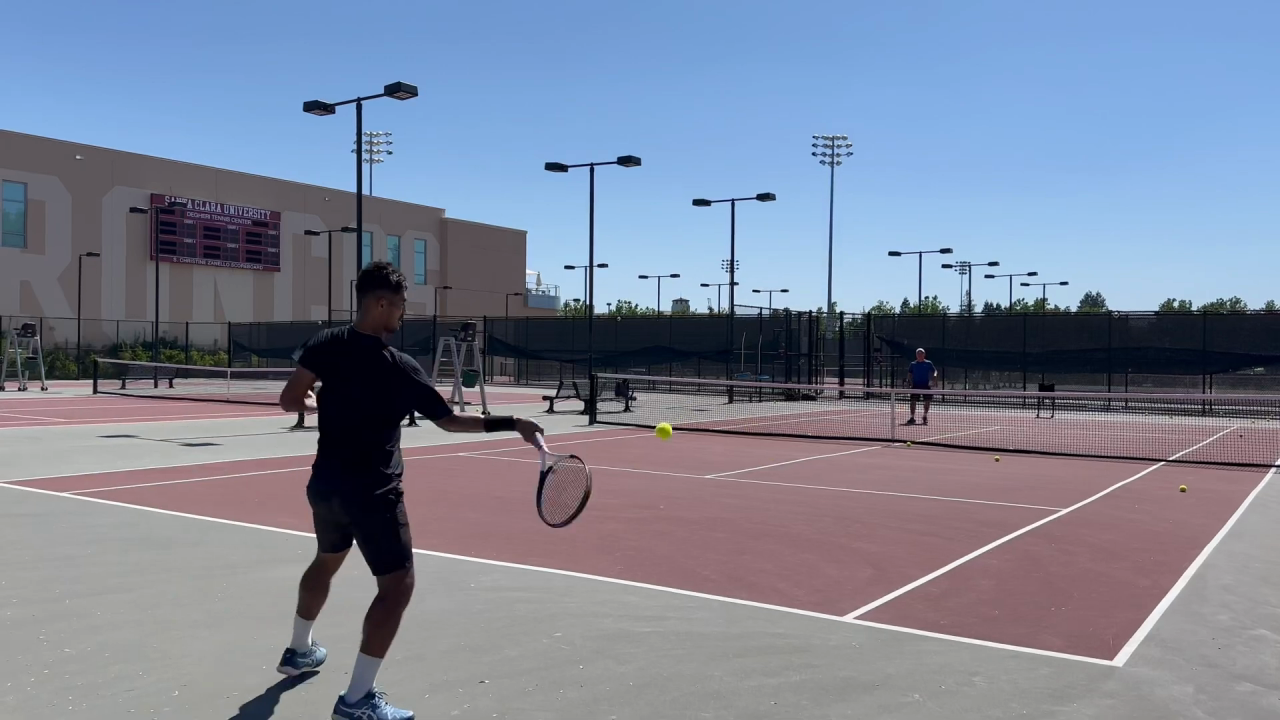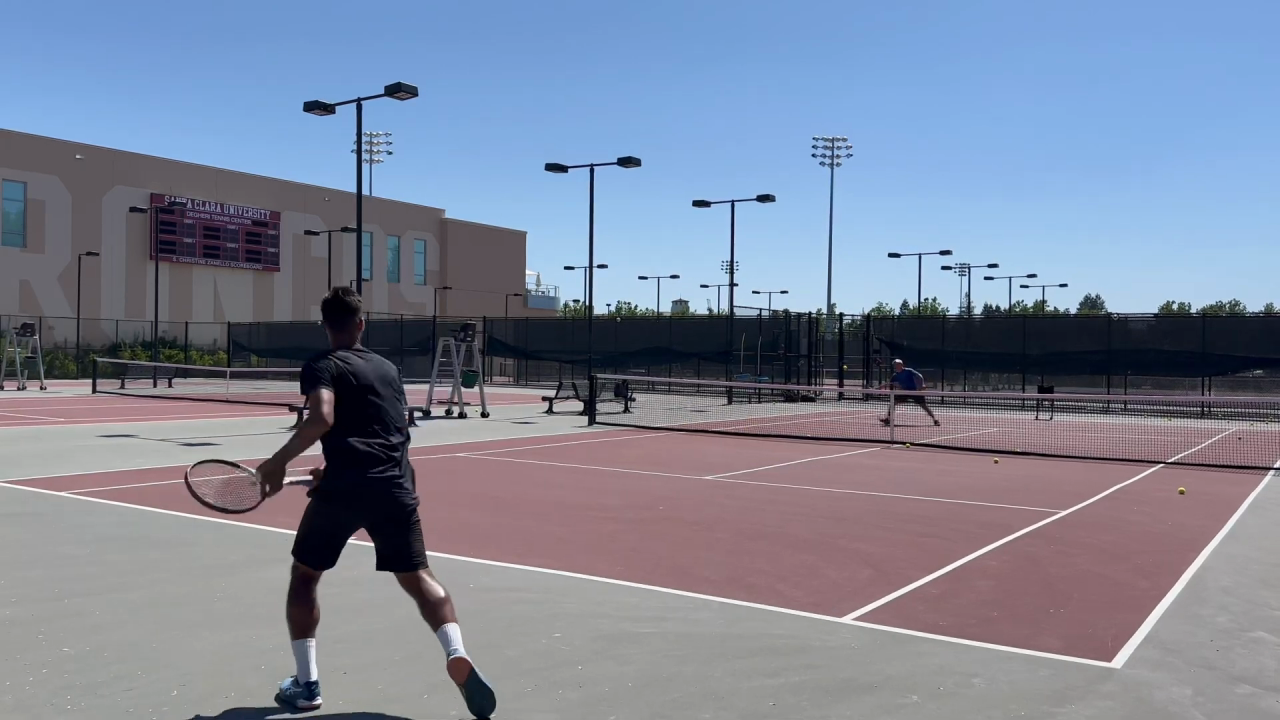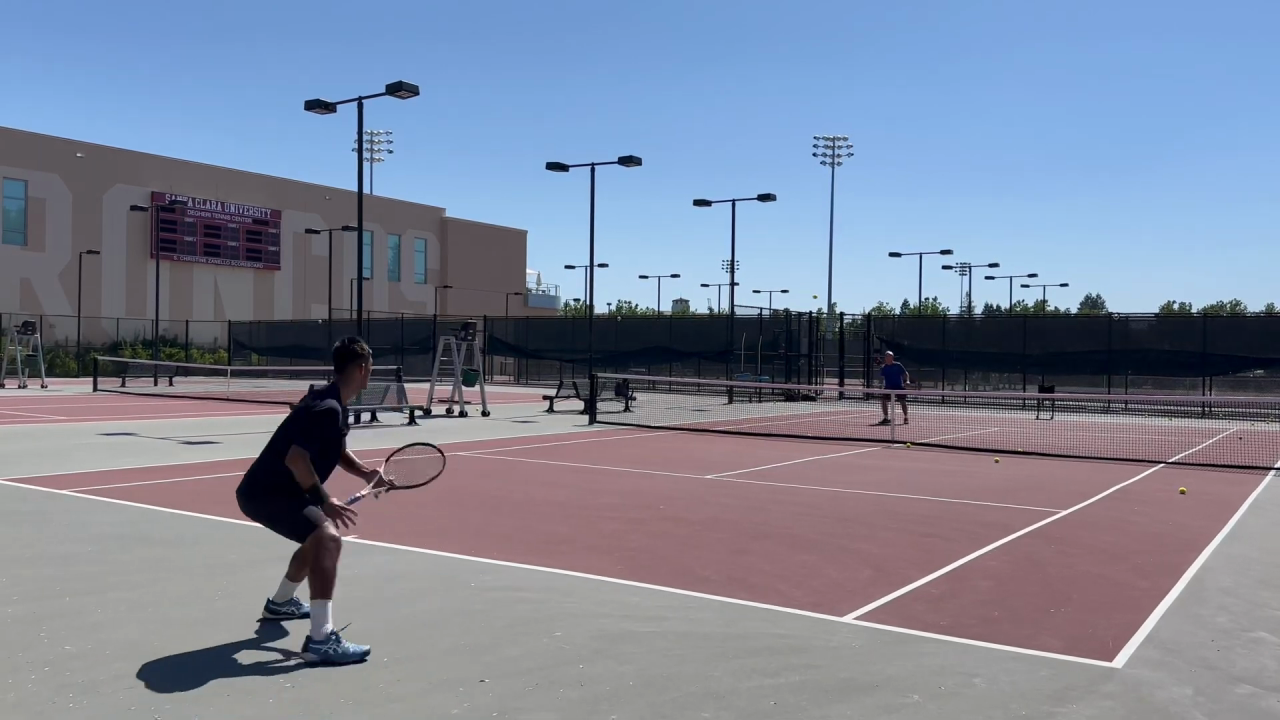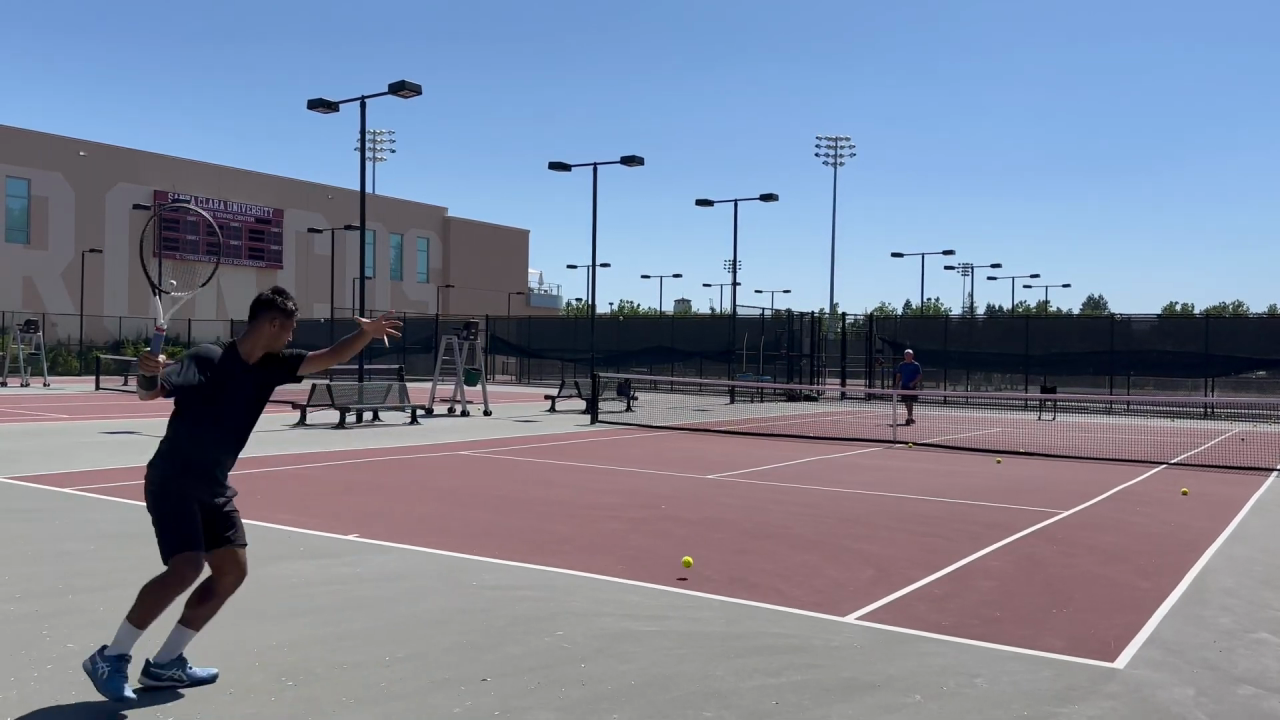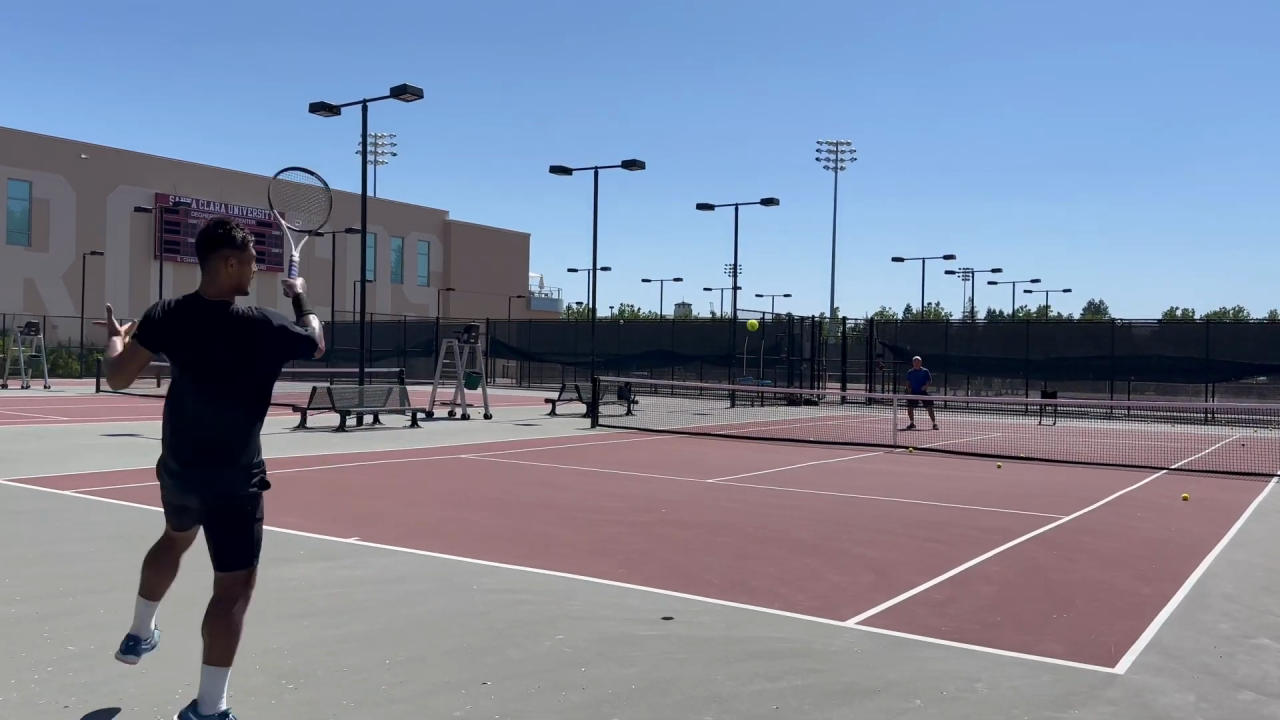
dt=0.7s
person 1, frame 1
left shoulder: (325, 345)
right shoulder: (400, 369)
left elbow: (288, 399)
right elbow: (450, 421)
left wrist: (308, 403)
right wrist: (514, 423)
left hip: (325, 485)
right hip: (371, 491)
left knee: (327, 562)
right knee: (397, 585)
left ankle: (298, 650)
person 1, frame 2
left shoulder: (321, 366)
right shoulder: (387, 368)
left elbow: (322, 418)
left wrist: (278, 461)
left hip: (341, 489)
right hip: (394, 489)
left knee: (303, 577)
right knee: (419, 580)
left ankle: (305, 683)
right ankle: (457, 656)
person 1, frame 3
left shoulder: (335, 406)
right shoulder: (326, 409)
left elbow: (339, 454)
right elbow: (295, 458)
left wrist: (368, 473)
right wrist: (325, 503)
left hip: (279, 490)
right hip: (263, 491)
left knee: (323, 541)
right knee: (326, 539)
left ankle: (281, 601)
right ankle: (321, 638)
person 1, frame 4
left shoulder: (271, 363)
right shoulder: (206, 358)
left elbow: (331, 357)
right elbow: (150, 392)
left wrist: (366, 333)
right wrist: (149, 372)
left hip: (212, 484)
right hip: (171, 481)
left knee: (232, 571)
right knee: (185, 568)
left ankle: (165, 662)
right ankle: (111, 656)
person 1, frame 5
left shoulder: (169, 314)
right shoulder: (263, 325)
left elbow: (117, 379)
right elbow: (315, 345)
left wrist: (117, 342)
right wrist: (300, 299)
left hip: (177, 463)
right hip: (235, 473)
left knee: (175, 536)
right knee: (233, 587)
left ankle: (139, 634)
